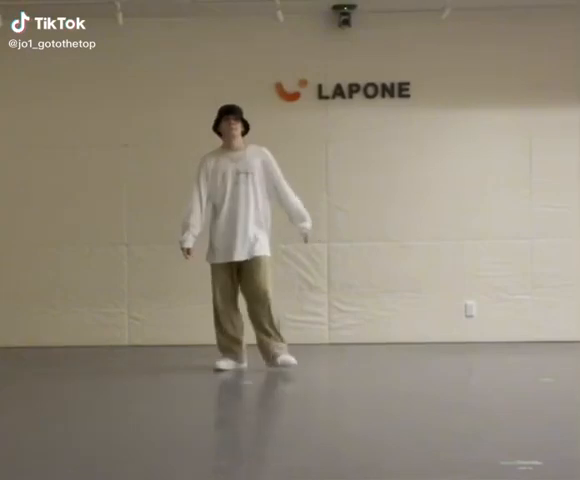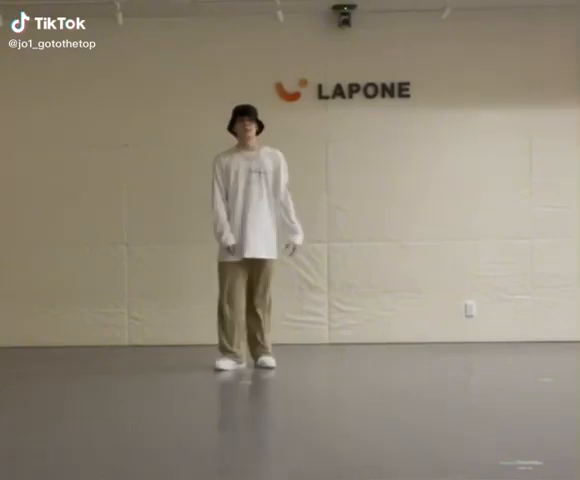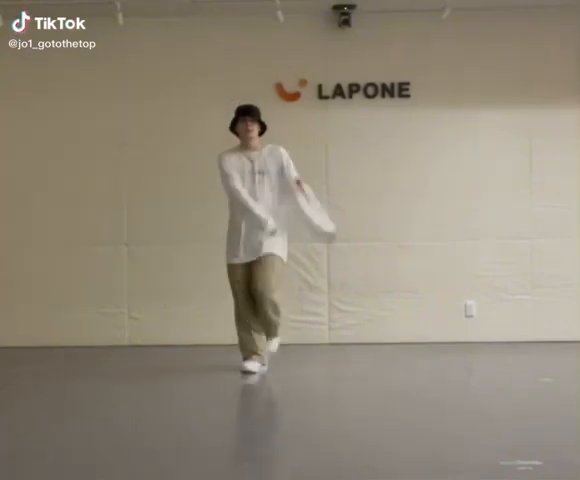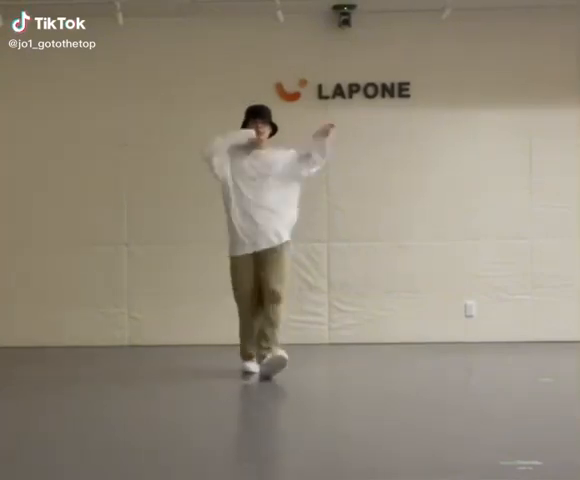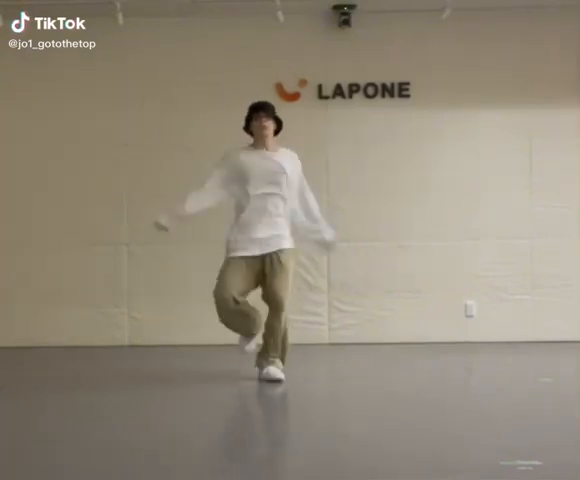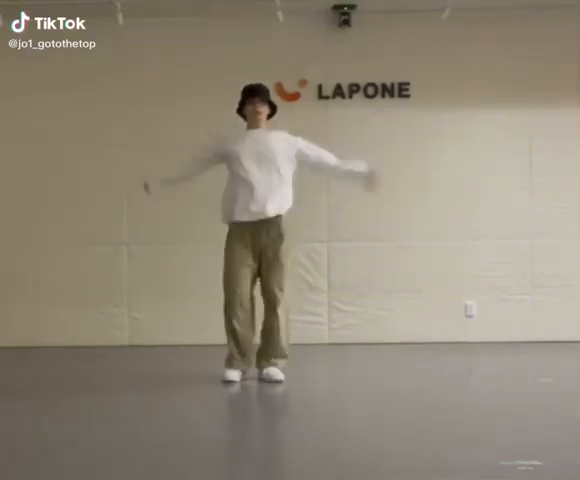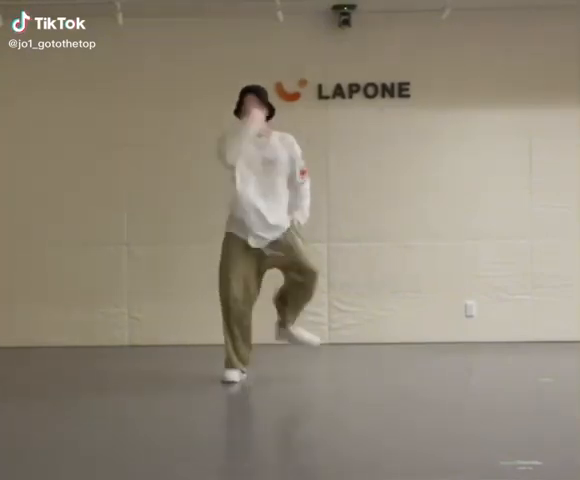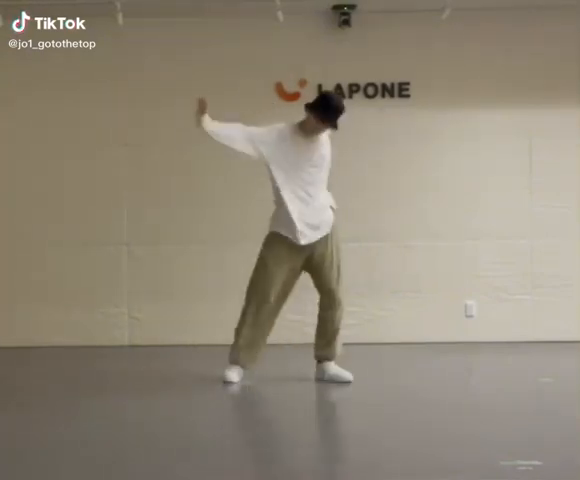
dt=0.5s
person 1, frame 1
left shoulder: (261, 156)
right shoulder: (209, 162)
left elbow: (282, 191)
right elbow: (199, 201)
left wrist: (302, 220)
right wrist: (188, 236)
left hip: (255, 240)
right hip: (222, 243)
left knee: (260, 295)
right knee: (225, 302)
left ankle: (276, 351)
right ankle: (233, 353)
person 1, frame 2
left shoulder: (274, 158)
right shoulder: (223, 161)
left elbow: (283, 199)
right elbow: (219, 202)
left wrist: (295, 233)
right wrist: (225, 236)
left hip: (265, 241)
right hip: (234, 243)
left knee: (262, 301)
right knee: (230, 300)
left ankle: (263, 352)
right ankle: (231, 354)
person 1, frame 3
left shoulder: (277, 154)
right shoulder: (228, 159)
left elbow: (295, 187)
right elbow: (238, 194)
right wrist: (262, 220)
left hip: (271, 240)
right hip: (243, 238)
left knee: (266, 292)
right knee: (247, 305)
left ankle: (272, 331)
right ankle: (254, 355)
person 1, frame 4
left shoulder: (284, 157)
right shoulder: (231, 157)
left elbow: (312, 162)
right elbow: (209, 153)
left wrist: (320, 139)
right wrist: (242, 136)
left hip: (276, 237)
right hip: (242, 241)
left knee: (274, 294)
right knee: (247, 303)
left ankle: (272, 350)
right ankle: (251, 355)
person 1, frame 5
left shoulder: (290, 159)
right shoulder: (237, 160)
left elbow: (304, 198)
right elbow: (209, 191)
left wrist: (321, 230)
right wrist: (174, 215)
left hip: (280, 242)
right hip: (244, 244)
left knee: (279, 302)
right knee: (226, 299)
left ankle: (270, 362)
right ankle: (251, 329)
person 1, frame 6
left shoulder: (287, 142)
right shoulder: (231, 144)
left elbow: (322, 158)
right elbow: (200, 164)
left wrist: (358, 169)
right wrist: (165, 182)
left hip: (273, 225)
right hip: (240, 228)
left knee: (274, 296)
right knee: (237, 298)
left ankle: (272, 361)
right ankle: (238, 362)
person 1, frame 7
left shoulder: (286, 141)
right shoulder: (235, 139)
left elbow: (301, 181)
right elbow: (229, 156)
left wrist: (298, 217)
right wrist: (250, 123)
left hip: (279, 229)
right hip: (241, 232)
left knee: (307, 274)
right knee: (236, 300)
left ankle: (286, 323)
right ankle: (236, 364)
person 1, frame 8
left shoulder: (324, 141)
right shoulder: (276, 136)
right elbow: (240, 133)
right wrist: (206, 121)
left hip: (323, 230)
right hip: (287, 232)
left knee: (332, 297)
right knee: (262, 298)
left ankle: (326, 363)
right ankle: (238, 362)
